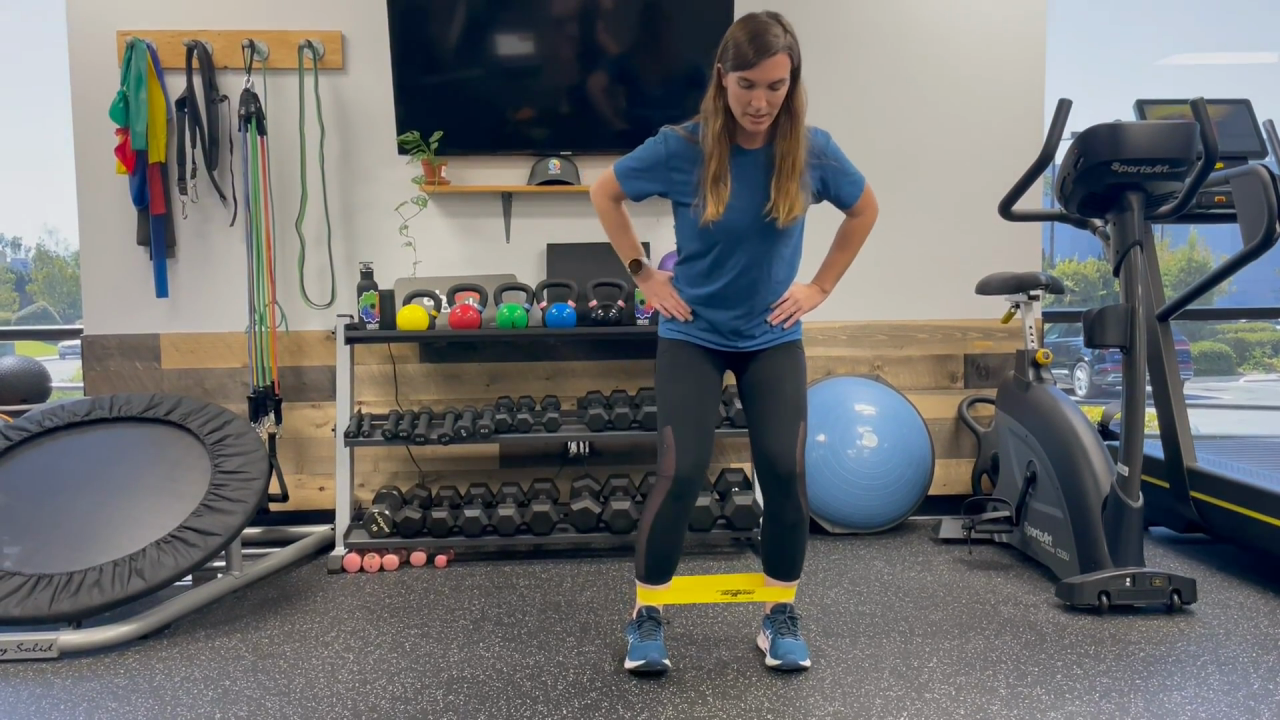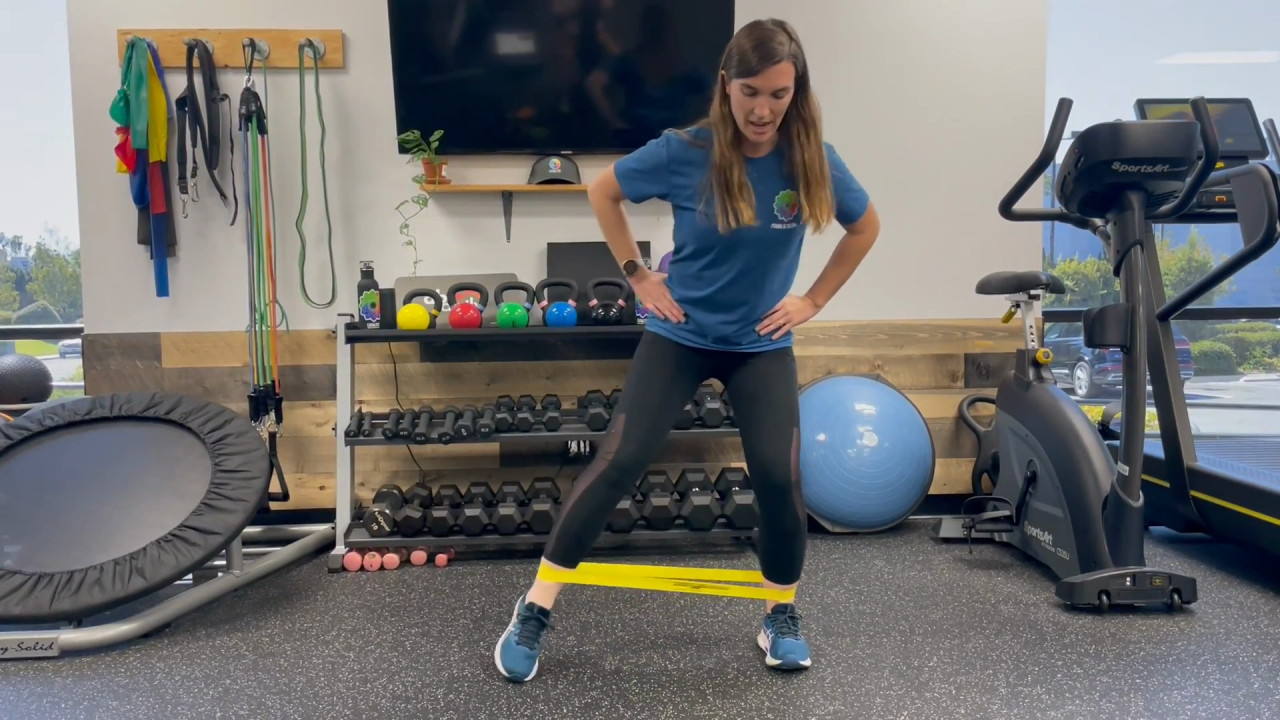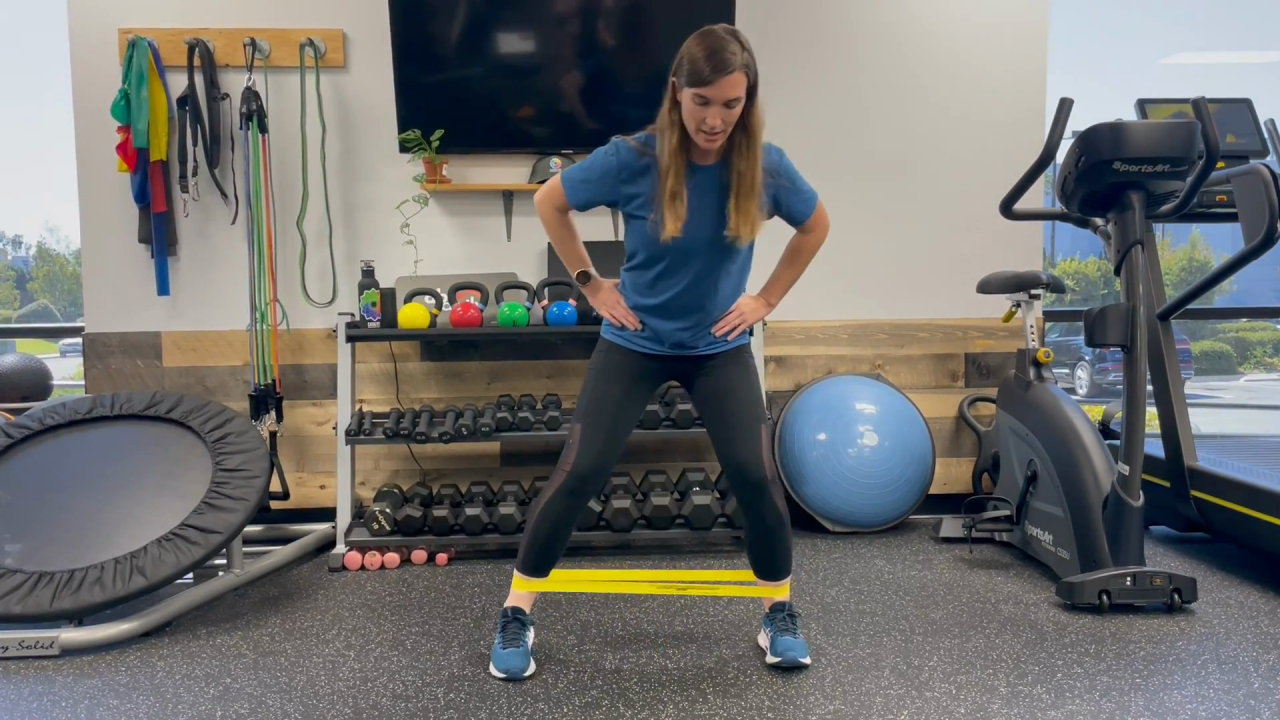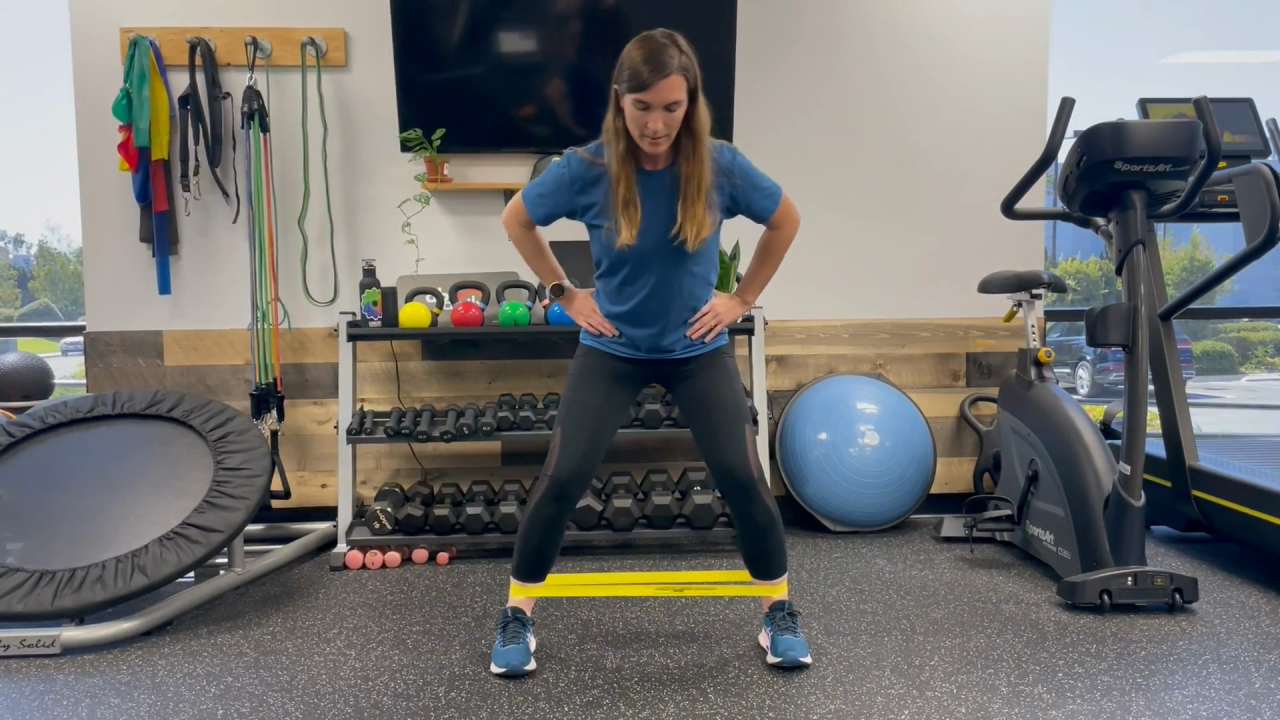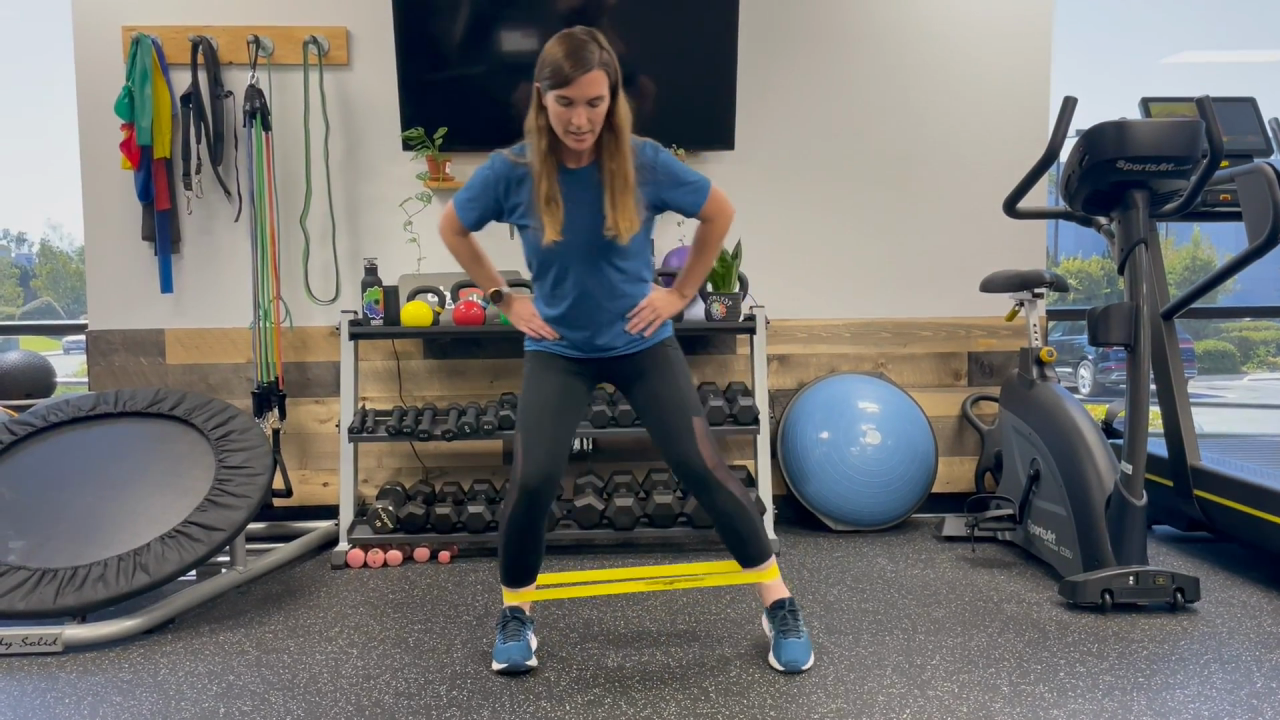
dt=0.4s
person 1, frame 1
left shoulder: (812, 151)
right shoulder: (681, 148)
left elbow: (864, 210)
right elbow: (603, 192)
left wrist: (819, 287)
right wrist: (643, 274)
left hip: (771, 338)
right hip: (690, 333)
left knee: (783, 472)
right knee: (682, 473)
left ankle: (780, 615)
right ankle: (648, 615)
person 1, frame 2
left shoulder: (813, 163)
right shoulder: (684, 152)
left elbow: (866, 226)
right elbow: (602, 192)
left wrist: (813, 299)
right wrist: (637, 275)
left hip: (761, 344)
right hip: (677, 335)
left knee: (778, 477)
right knee: (619, 463)
left ankle: (781, 616)
right ankle: (535, 608)
person 1, frame 3
left shoulder: (765, 166)
right shoulder: (632, 159)
left elbow: (816, 226)
right elbow: (549, 203)
left wrist: (767, 299)
right wrist: (591, 284)
left hip: (719, 345)
right hip: (634, 341)
left knee: (755, 475)
right knee: (580, 472)
left ankle: (779, 613)
right ankle: (516, 611)
person 1, frame 4
left shoulder: (719, 165)
right shoulder: (585, 170)
left elbow: (786, 220)
right elbow: (516, 221)
left wrist: (742, 298)
right wrist: (564, 293)
left hip: (697, 347)
right hip: (611, 347)
left knee: (742, 476)
right knee: (564, 477)
left ankle: (779, 611)
right ankle: (517, 613)
person 1, frame 5
left shoulder: (644, 162)
right shoulder: (511, 171)
left elbow: (719, 212)
right elbow: (452, 229)
left wrist: (682, 292)
right wrist: (506, 299)
left hip: (644, 342)
right hip: (557, 349)
left knee: (702, 470)
right knee: (534, 481)
left ankle: (781, 605)
right ankle: (513, 613)
